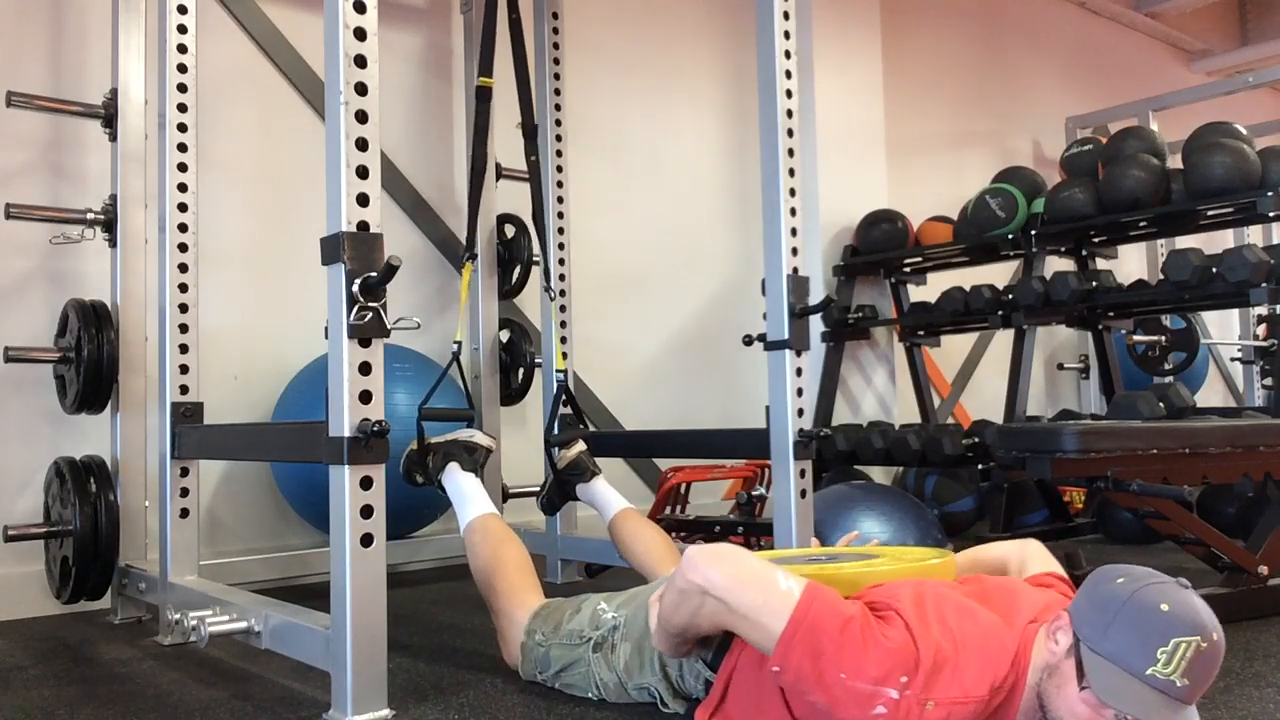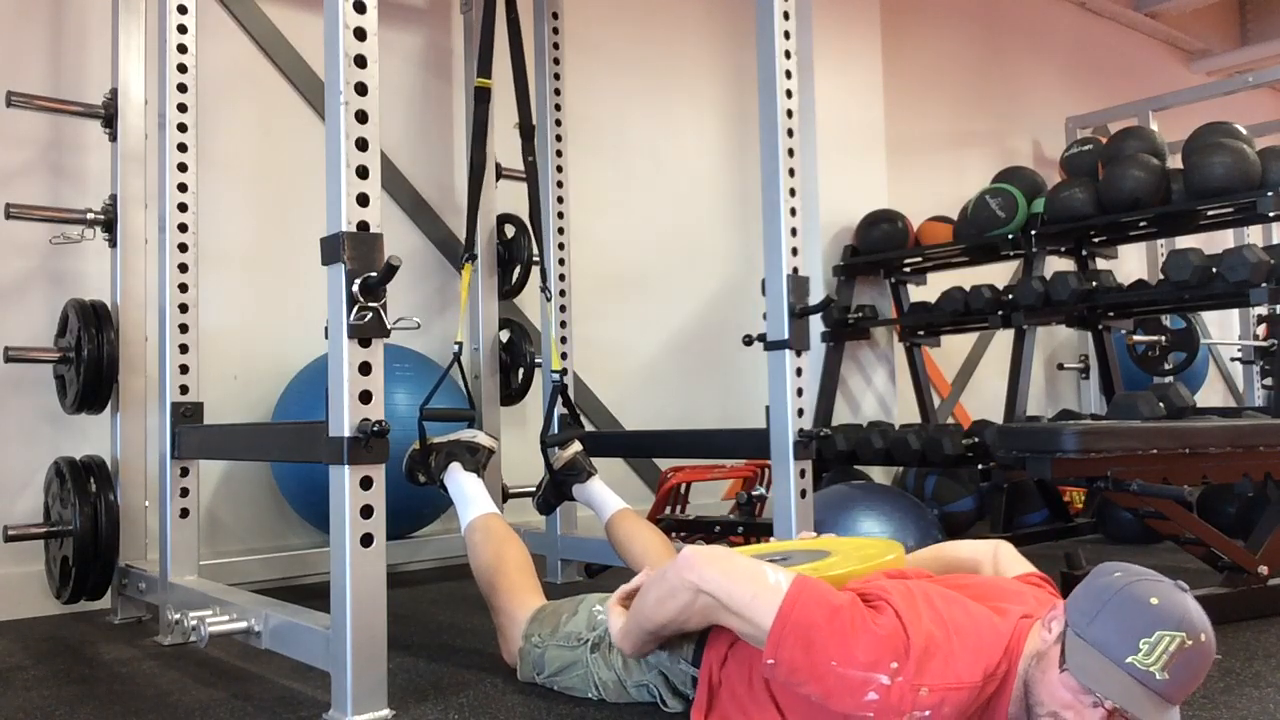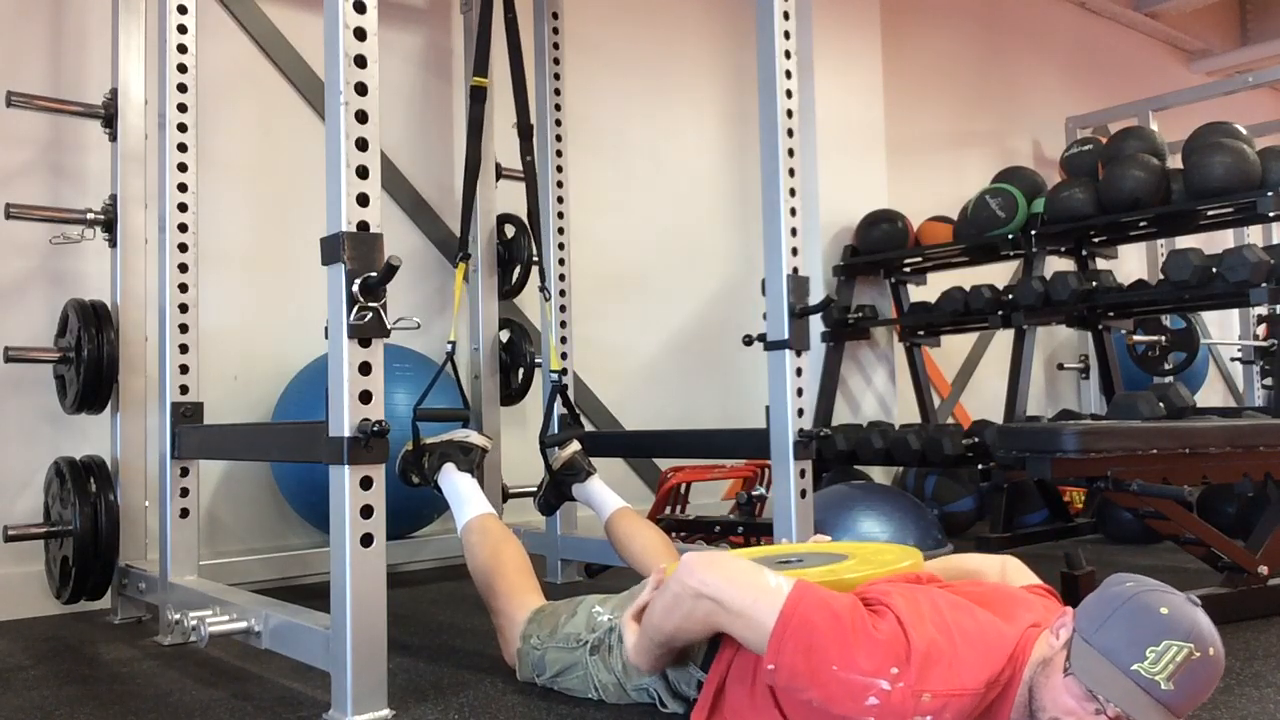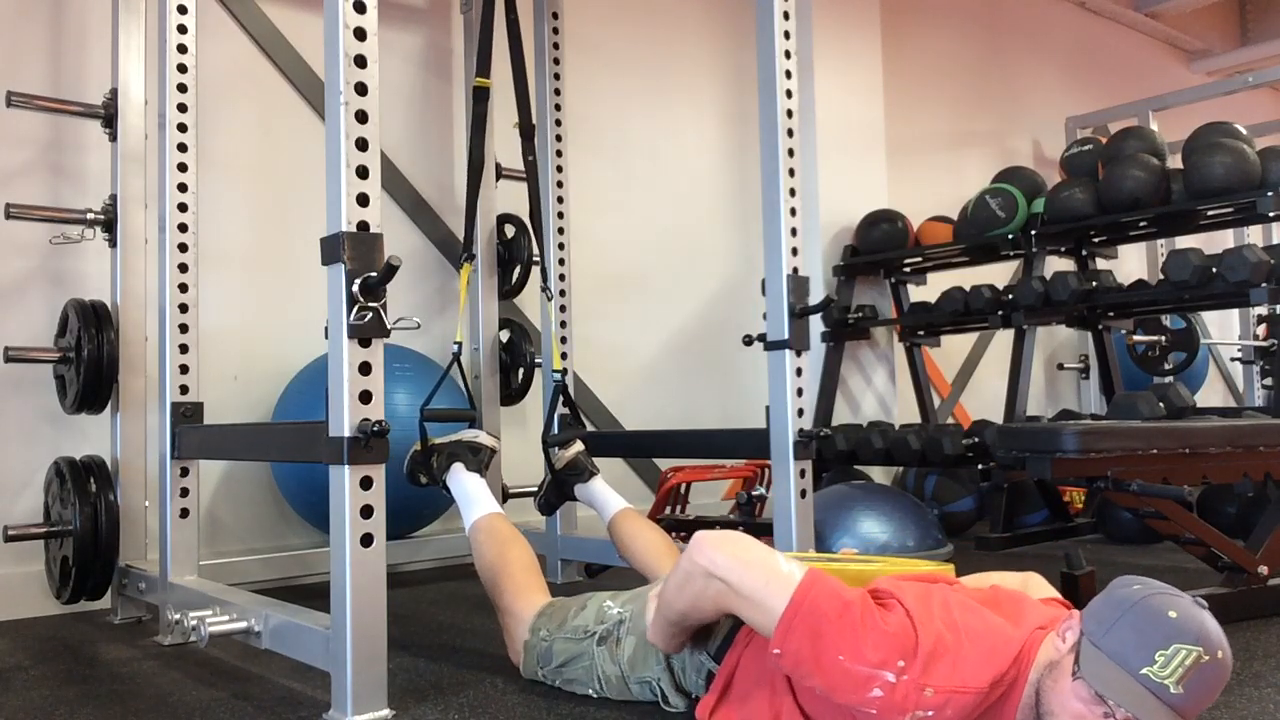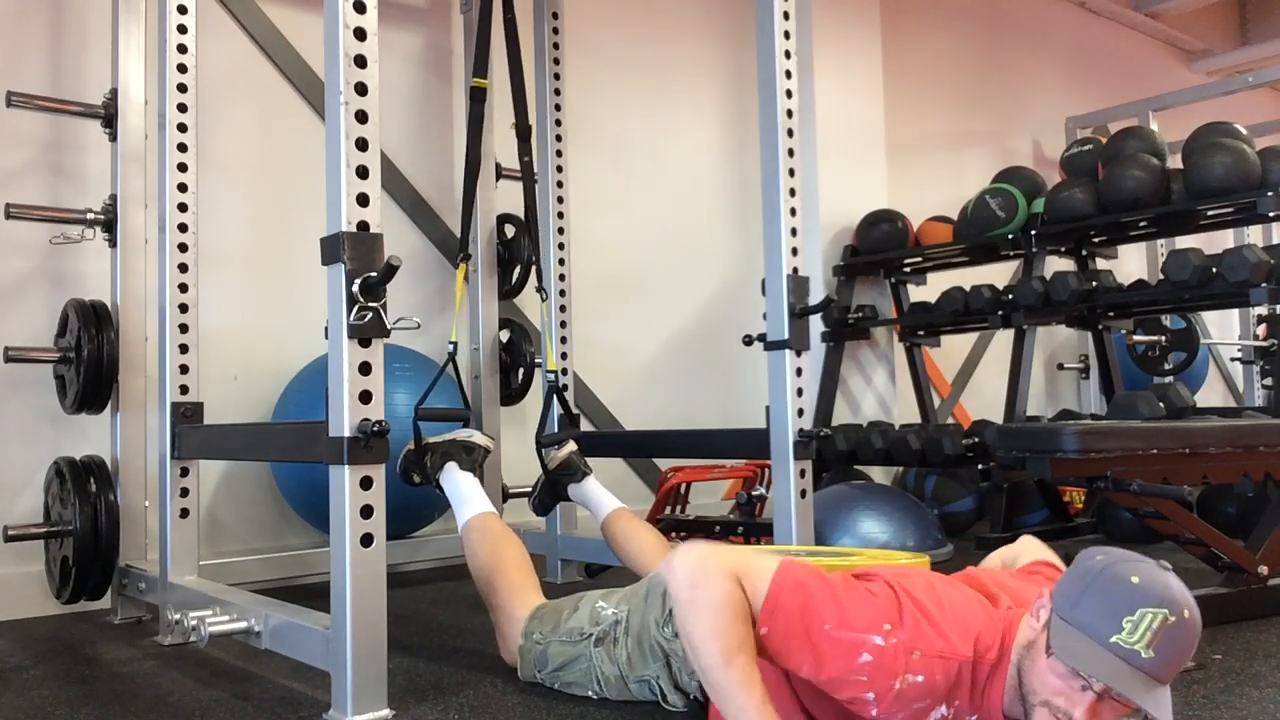
dt=0.5s
person 1, frame 1
left shoulder: (1059, 613)
left elbow: (1026, 552)
right elbow: (715, 570)
right wrist: (670, 632)
left hip: (801, 600)
left knee: (665, 570)
right knee: (528, 639)
left ankle: (585, 478)
right ankle: (460, 473)
person 1, frame 2
left shoulder: (1040, 608)
left elbow: (995, 551)
right elbow: (706, 575)
right wrist: (634, 633)
left hip: (771, 592)
right hip: (692, 650)
right knee: (527, 638)
left ankle: (583, 477)
right ankle: (461, 473)
person 1, frame 3
left shoulder: (1047, 622)
left elbow: (1004, 567)
right elbow: (711, 581)
right wrist: (649, 648)
left hip: (788, 588)
left knee: (667, 574)
right knee: (528, 637)
left ankle: (579, 477)
right ankle: (457, 473)
person 1, frame 4
left shoulder: (1058, 624)
left elbow: (1032, 582)
right elbow: (718, 556)
right wrist: (666, 624)
left hip: (773, 610)
right hip: (705, 651)
left knee: (670, 574)
right knee: (532, 635)
left ankle: (582, 478)
right ankle: (466, 475)
person 1, frame 5
left shoulder: (1045, 596)
right shoulder: (903, 641)
left elbow: (1029, 549)
right elbow: (693, 570)
left hip: (769, 599)
right hip: (684, 639)
left knee: (655, 562)
right knee: (527, 638)
left ankle: (574, 477)
right ankle: (458, 472)
